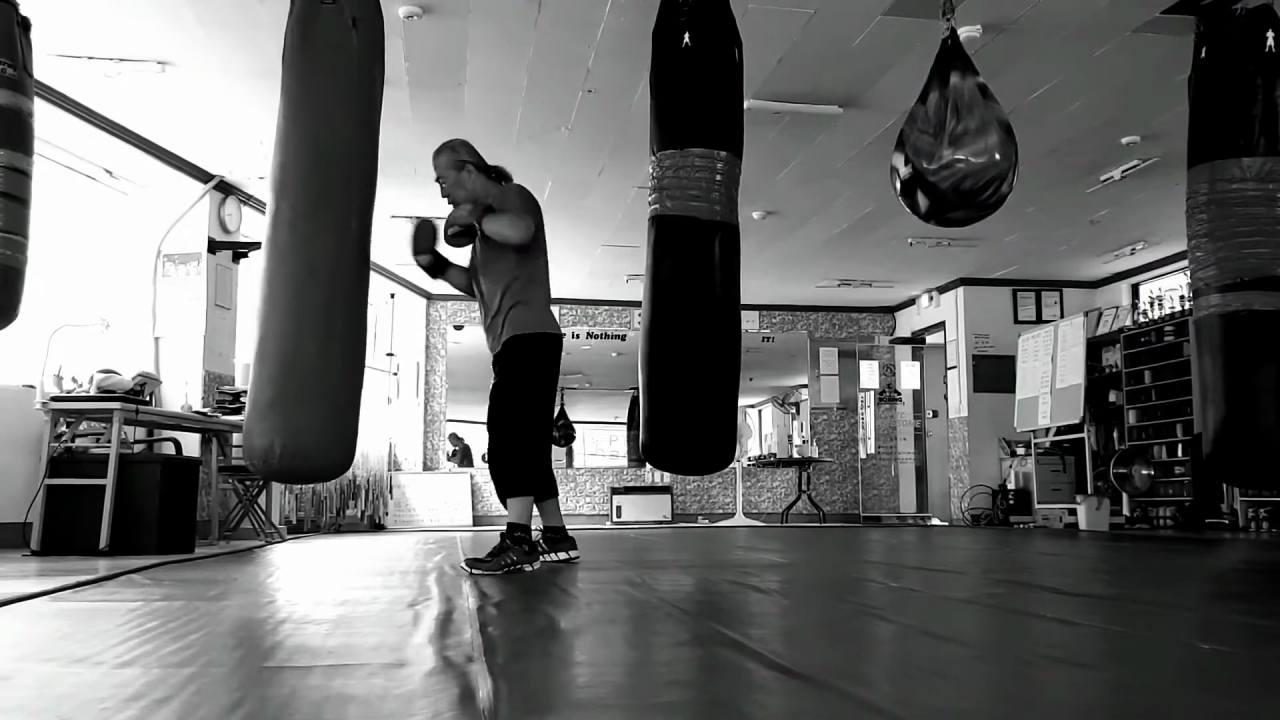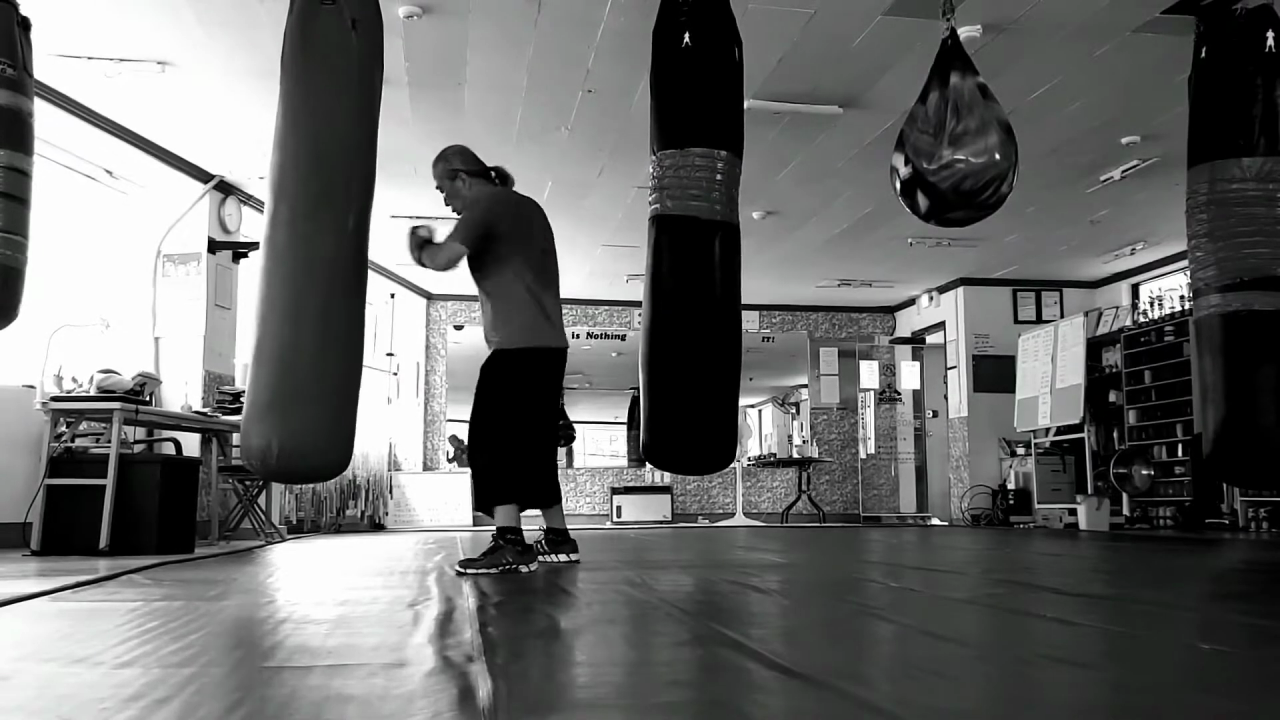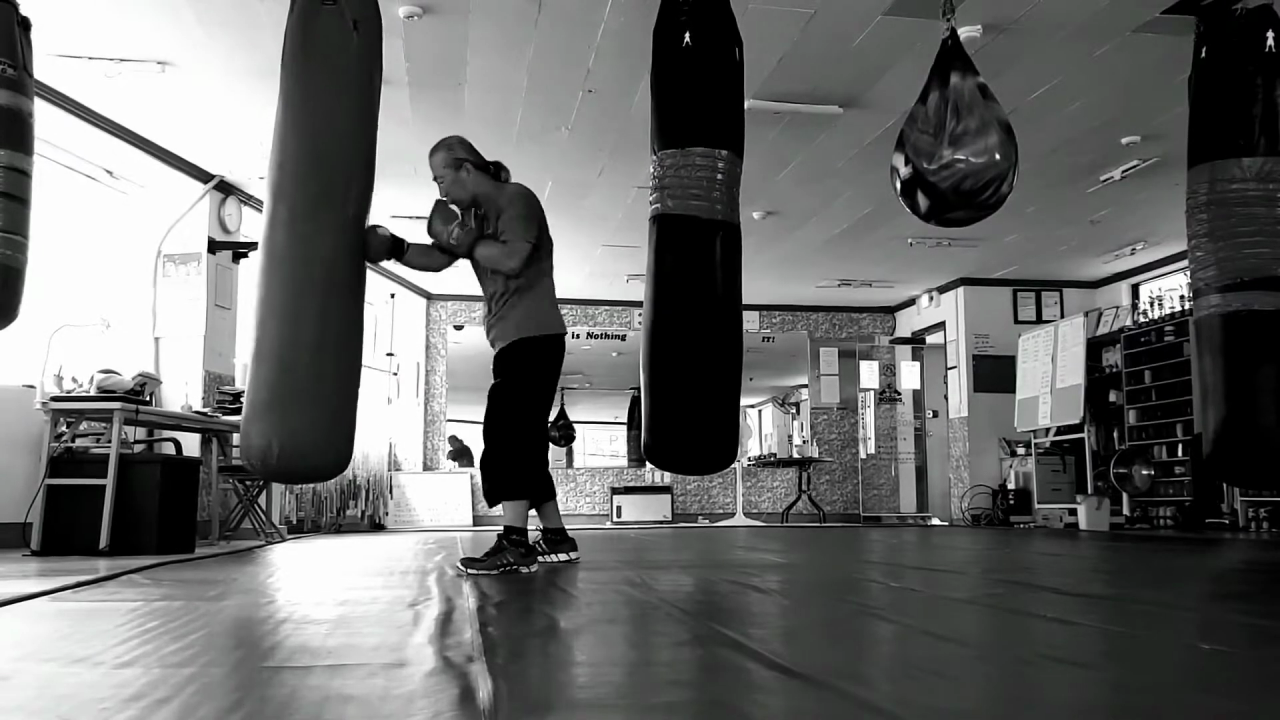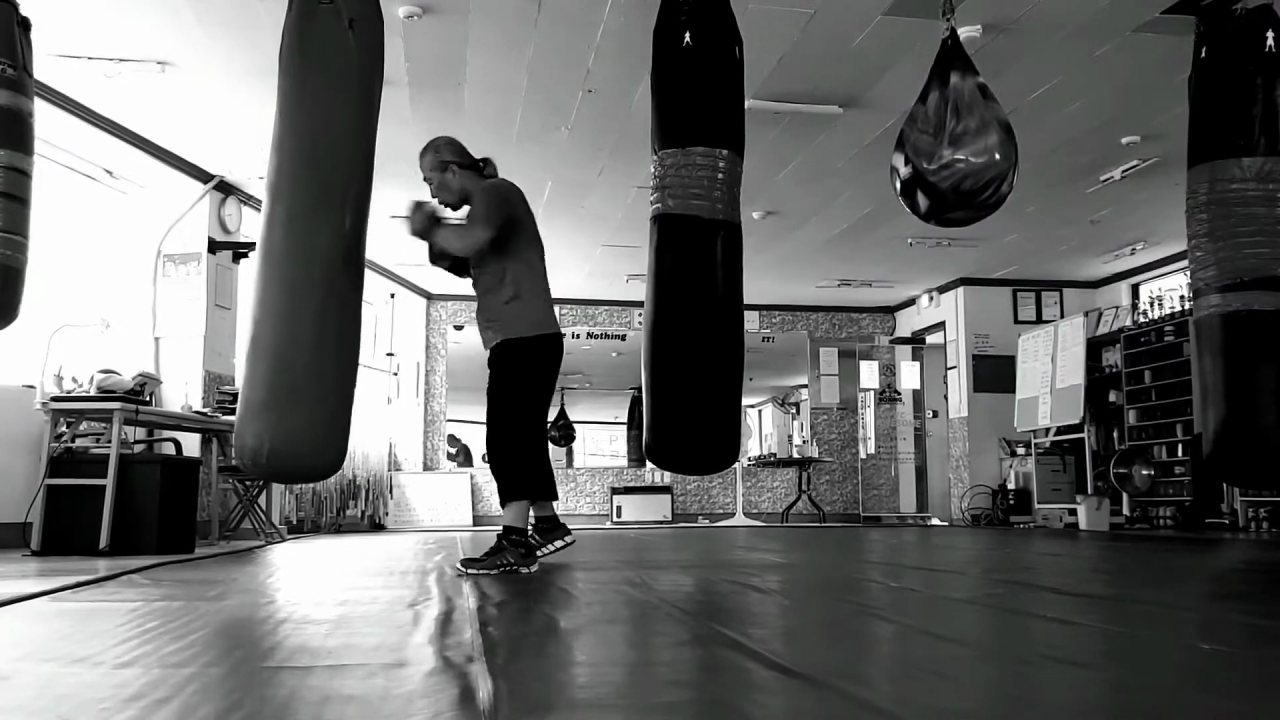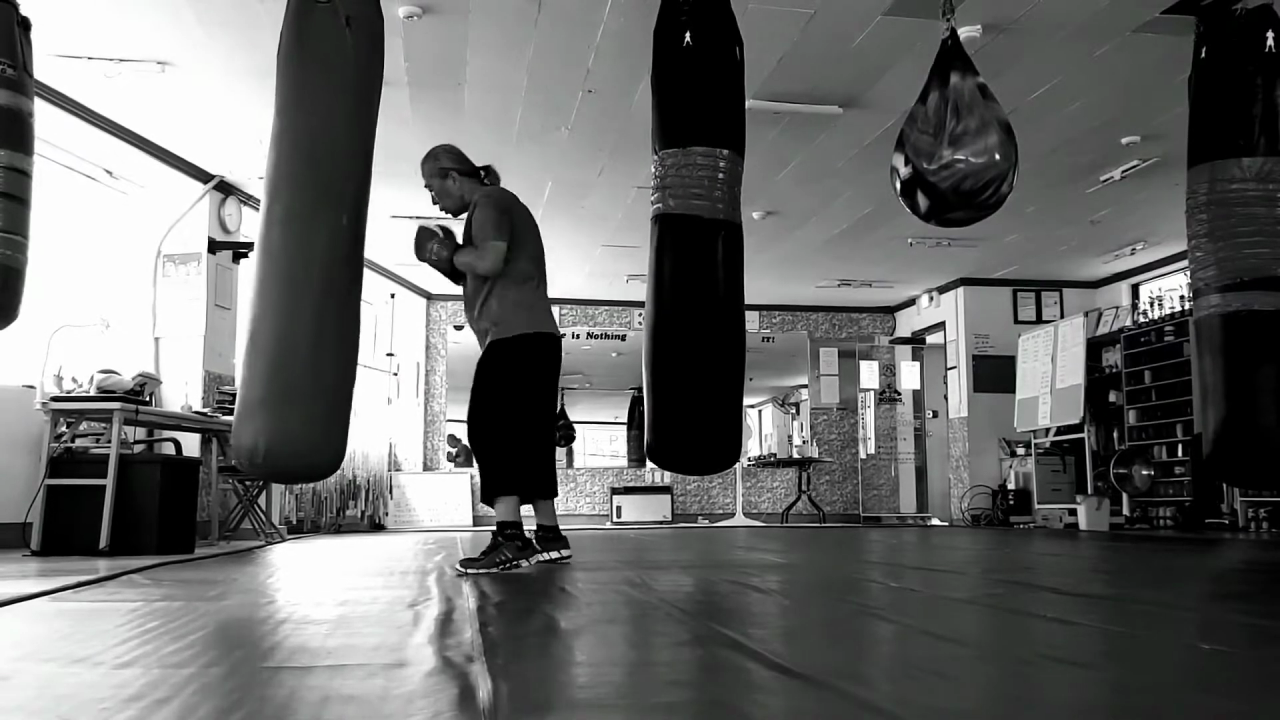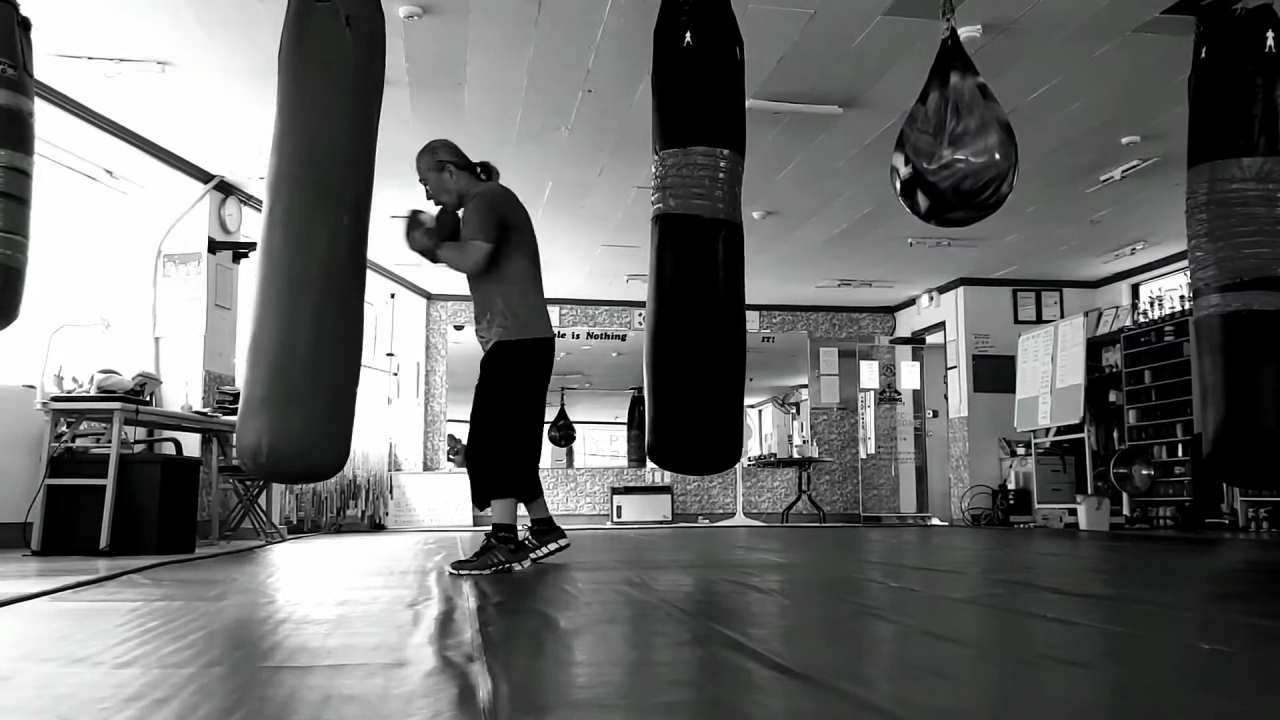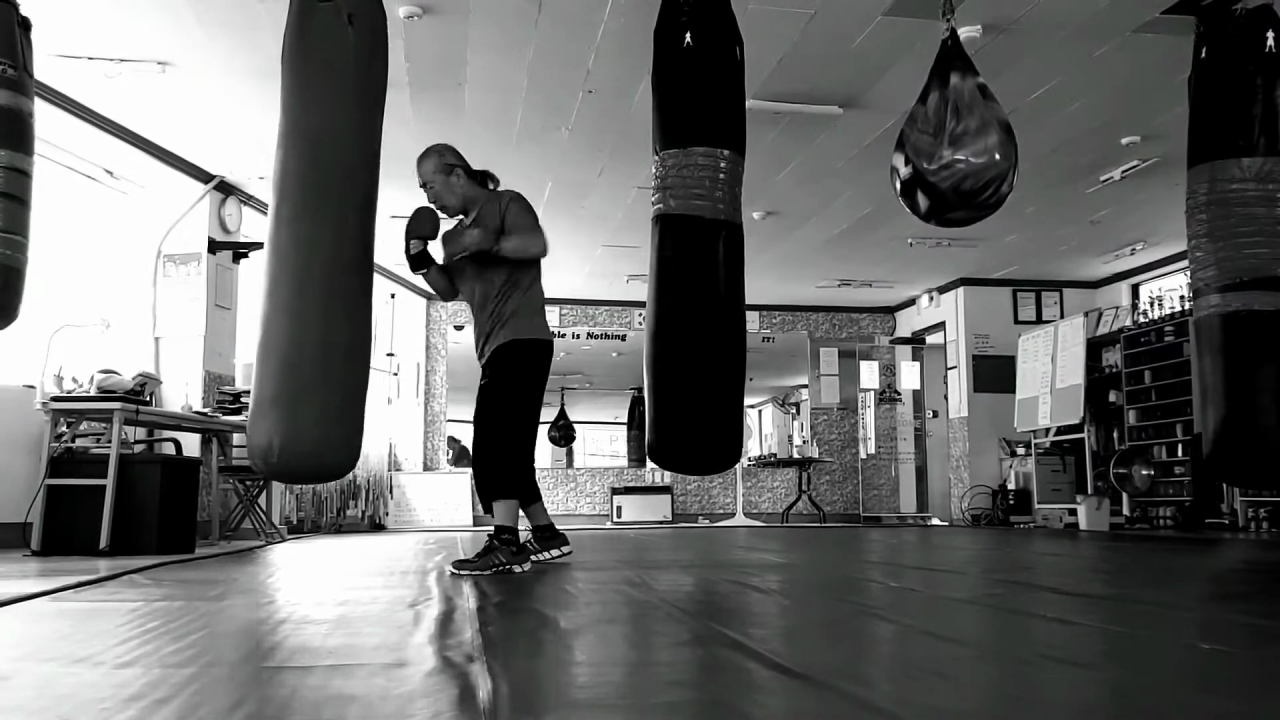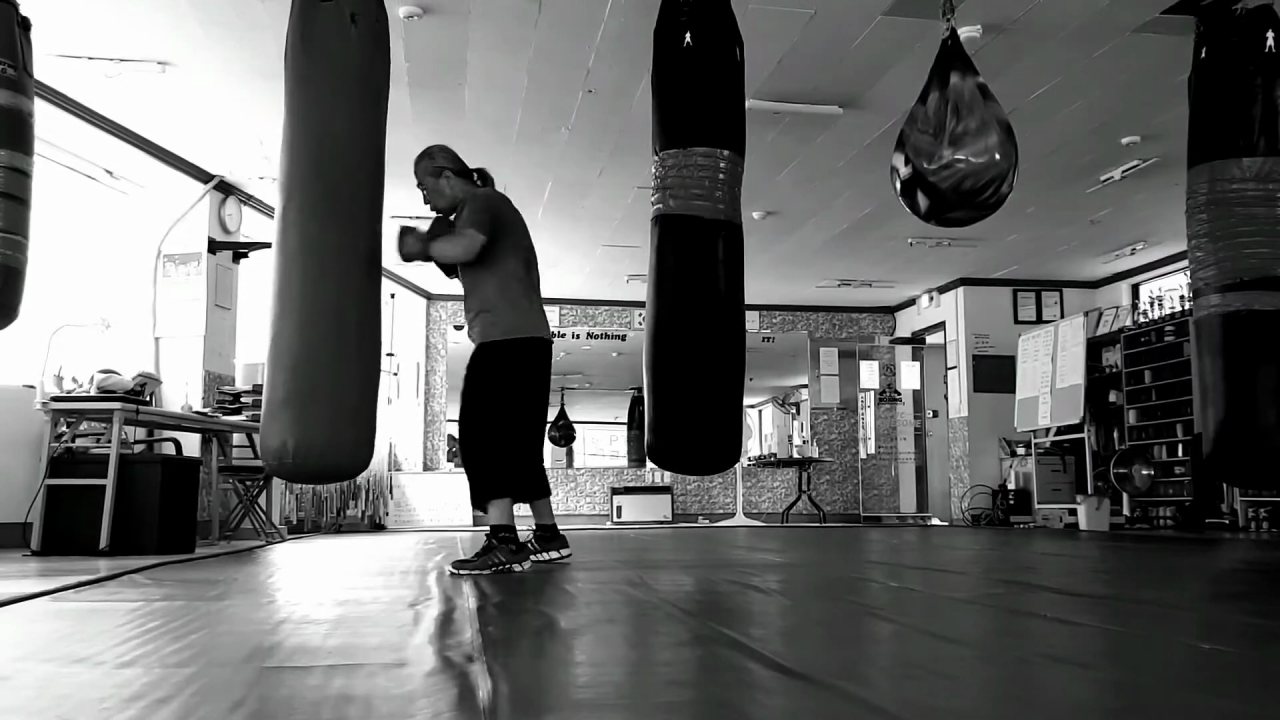
dt=0.2s
person 1, frame 1
left shoulder: (512, 197)
right shoulder: (488, 214)
left elbow: (517, 233)
right elbow: (475, 285)
left wrist: (473, 220)
right wrist: (431, 261)
left hip: (528, 336)
right hip: (516, 341)
left knee: (511, 432)
right knee: (527, 437)
left ankle: (518, 540)
right ankle: (555, 536)
person 1, frame 2
left shoulder: (488, 207)
right shoulder: (527, 210)
left elbow: (443, 260)
left wrist: (421, 248)
right wrist: (472, 252)
left hip: (518, 347)
right hip: (549, 346)
left knee: (490, 440)
right knee: (534, 444)
left ankle: (509, 542)
right ankle: (558, 538)
person 1, frame 3
left shoulder: (517, 199)
right shoulder: (475, 212)
left elbow: (511, 260)
right elbow: (436, 260)
left wrist: (459, 238)
right wrist: (392, 247)
left hip: (533, 337)
right hip: (520, 341)
left knee: (507, 434)
right knee: (521, 439)
left ankle: (514, 543)
right ankle: (555, 537)
person 1, frame 4
left shoulder: (497, 192)
right shoulder: (484, 207)
left elbow: (468, 243)
left wrist: (427, 227)
right wrist: (445, 248)
left hip: (523, 337)
right hip: (530, 339)
left knee: (509, 434)
right knee: (524, 437)
left ankle: (515, 542)
right ankle: (548, 526)
person 1, frame 5
left shoulder: (491, 203)
right shoulder: (508, 208)
left elbow: (489, 262)
left wrist: (444, 253)
right wrist: (449, 259)
left hip: (516, 339)
right hip: (538, 339)
left knee: (491, 431)
right knee: (529, 437)
left ankle: (509, 539)
right ankle: (549, 536)
person 1, frame 6
left shoulder: (488, 198)
right shoulder: (496, 204)
left elbow: (472, 260)
right elbow: (495, 273)
left wrist: (431, 244)
right wrist: (440, 245)
left hip: (515, 340)
right hip: (527, 341)
left knee: (491, 436)
right knee: (515, 440)
left ankle: (504, 541)
right ankle: (544, 529)
person 1, frame 7
left shoulder: (508, 203)
right shoulder: (464, 228)
left elbow: (537, 246)
right elbow: (448, 290)
left wrist: (485, 245)
right wrist: (420, 257)
left hip: (520, 343)
right hip: (502, 349)
left knee: (496, 438)
right knee: (507, 444)
left ankle: (505, 544)
right ankle: (546, 535)
person 1, frame 8
left shoulder: (484, 202)
right shoulder: (491, 214)
left elbow: (462, 250)
left wrist: (423, 245)
right wrist: (436, 251)
left hip: (505, 342)
right hip: (528, 342)
left knee: (483, 435)
right knee: (518, 443)
left ankle: (503, 542)
right ankle: (548, 535)
